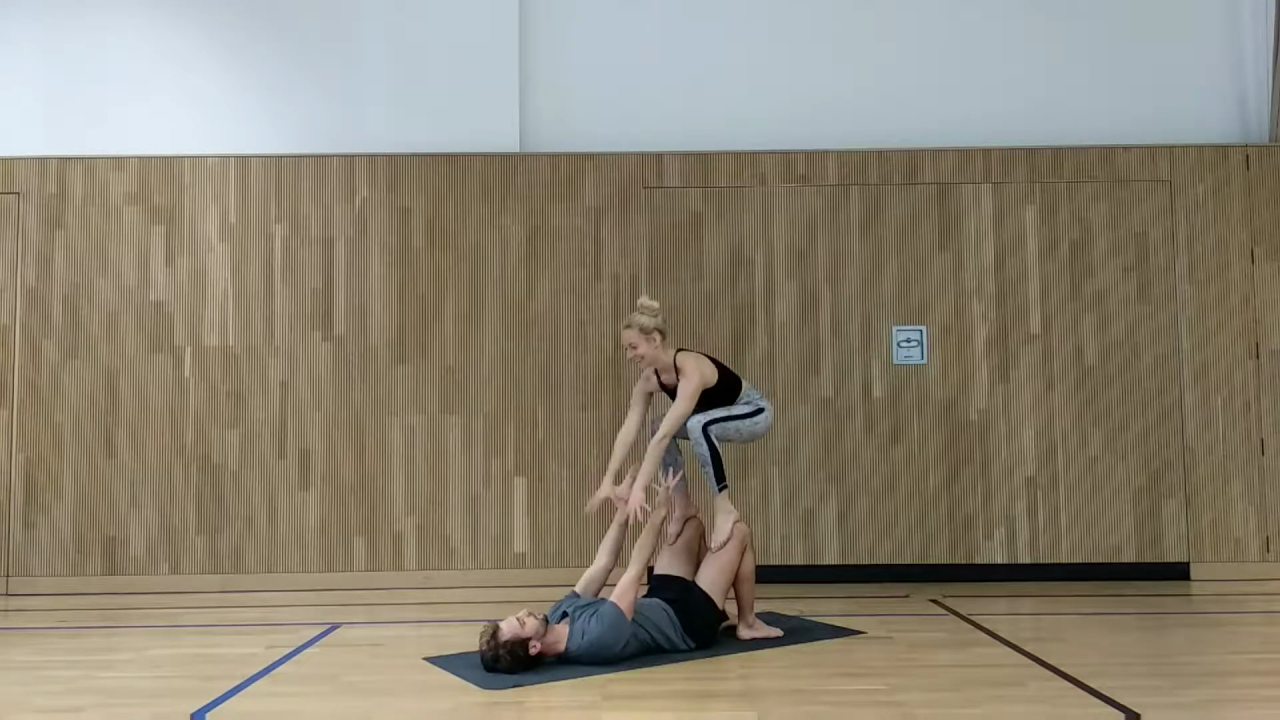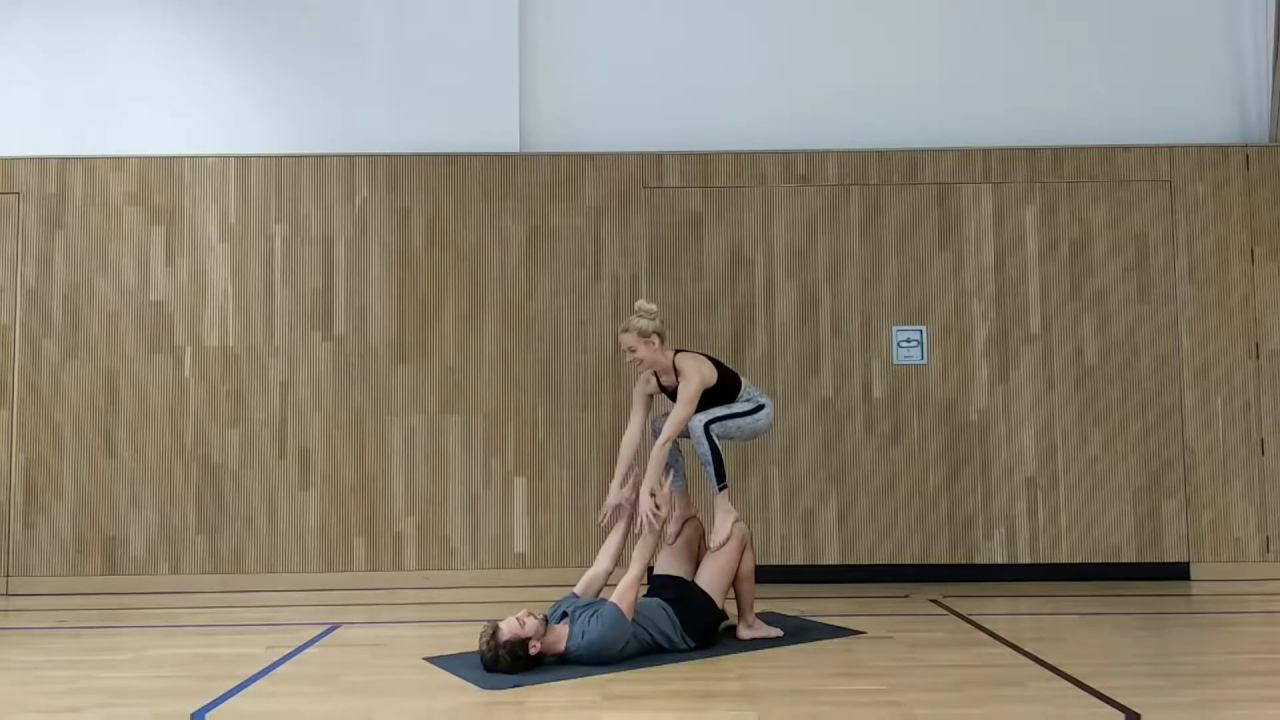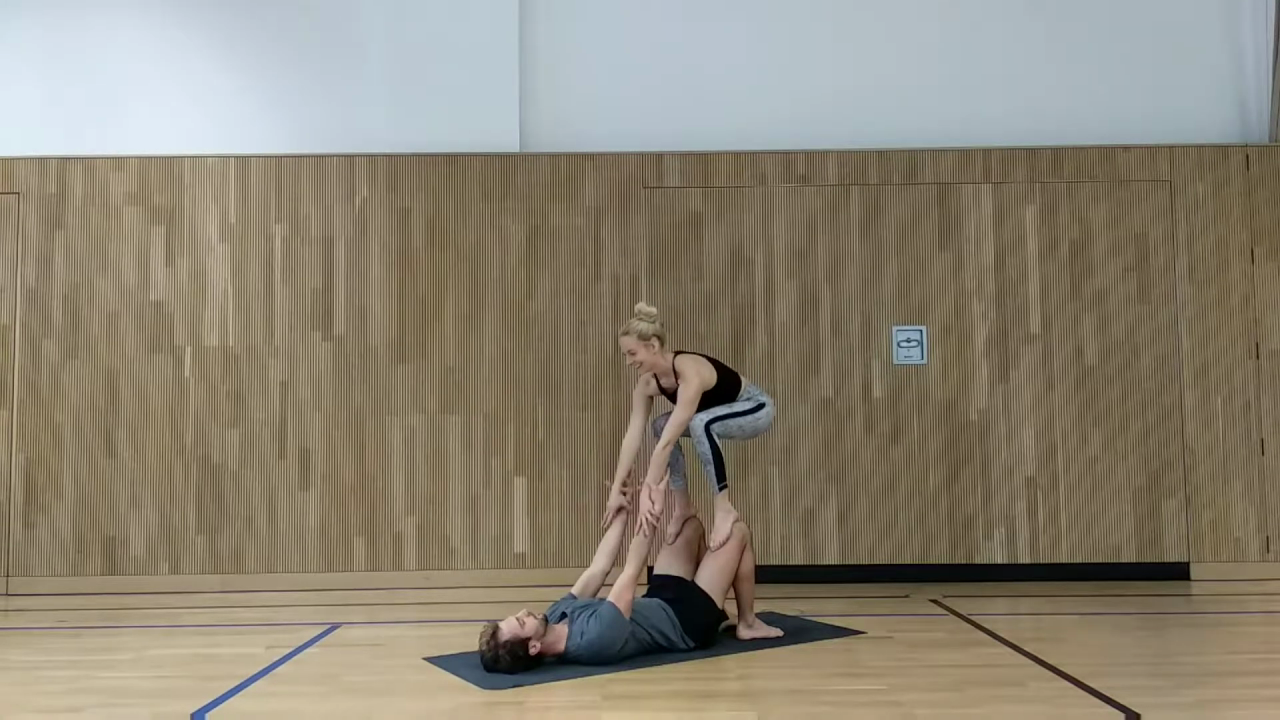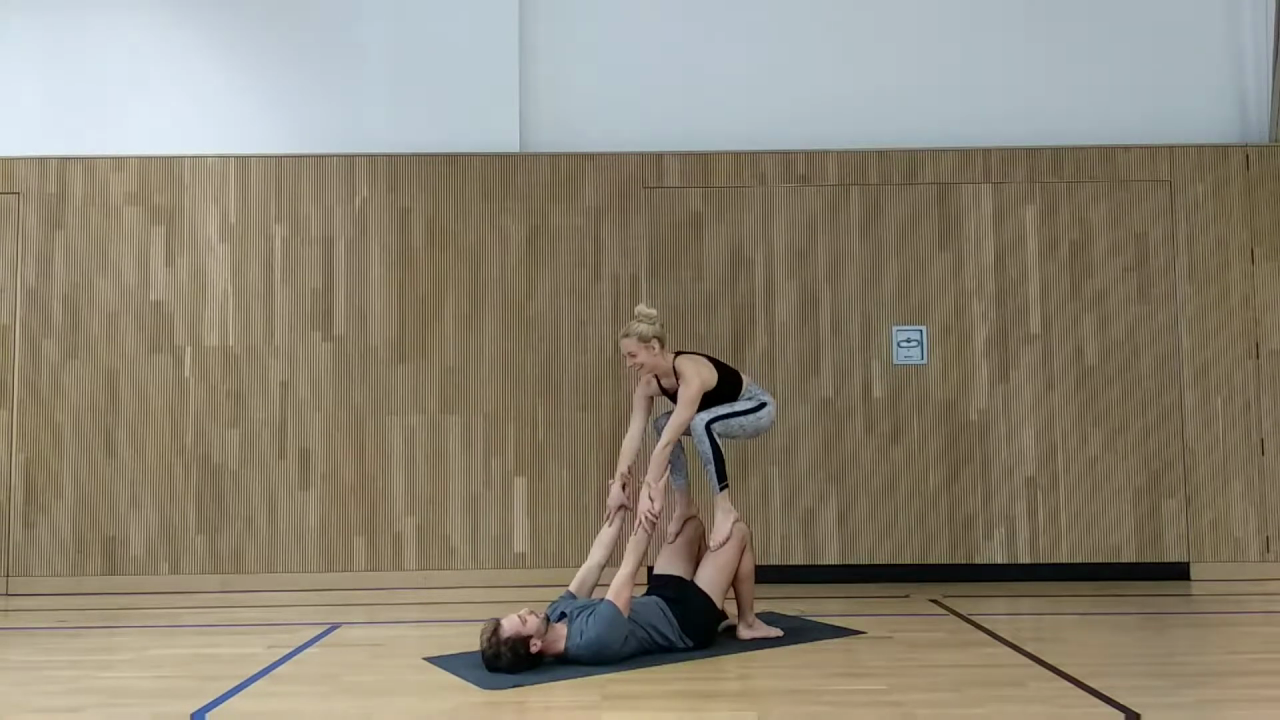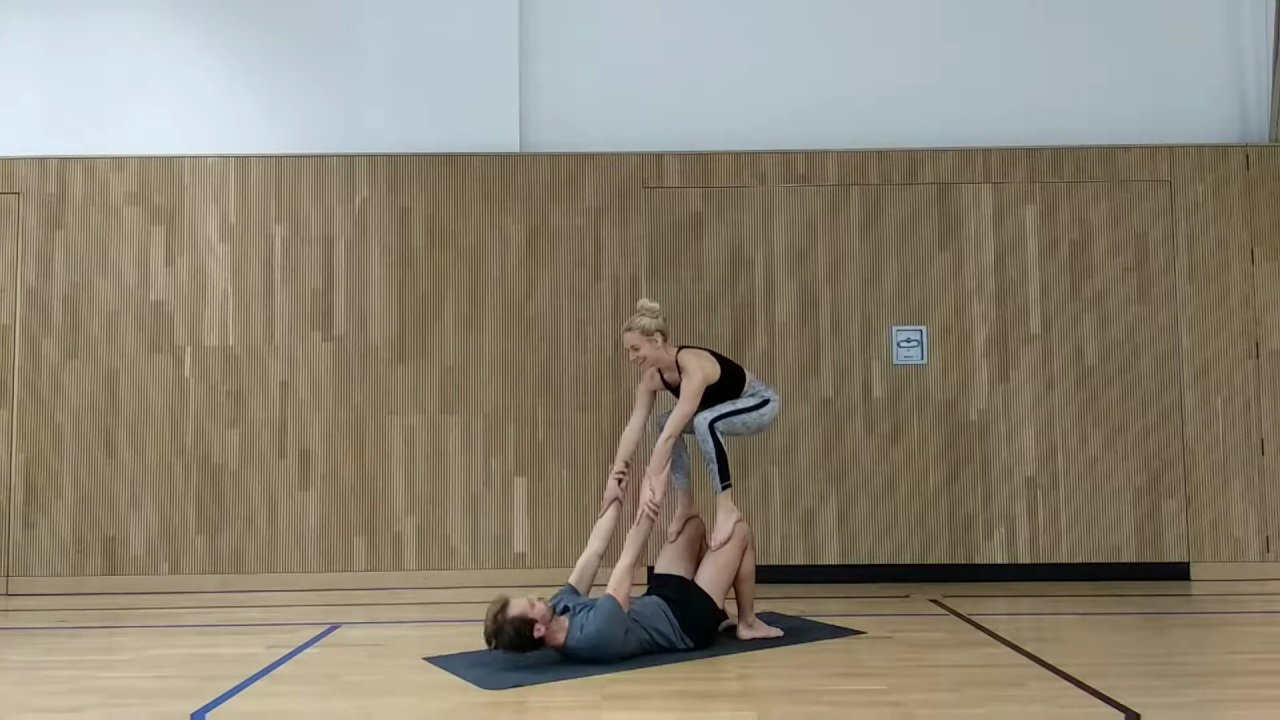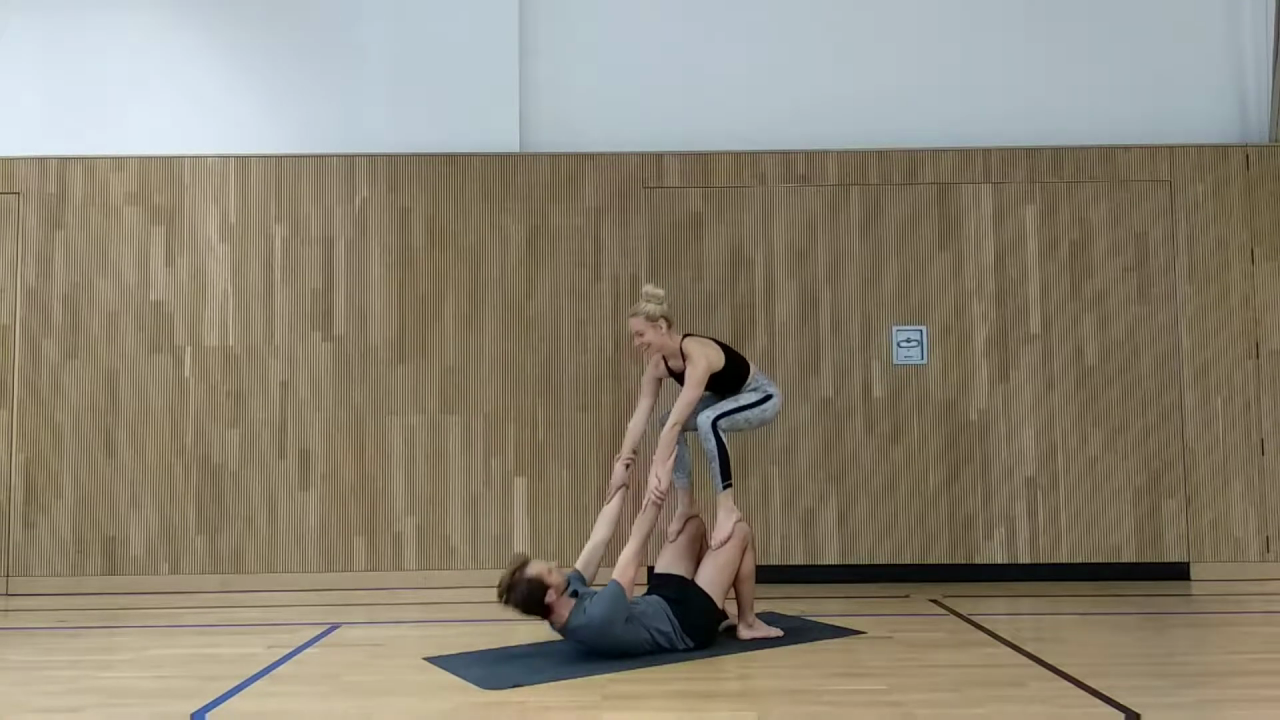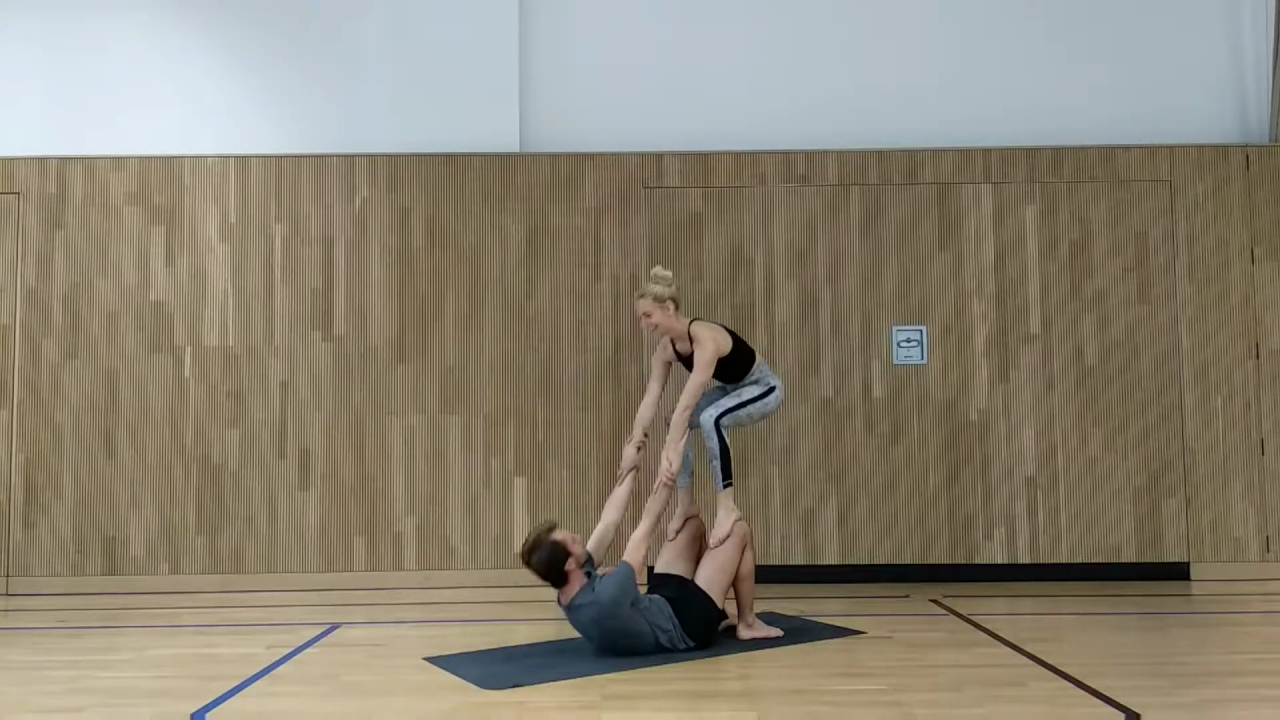
dt=0.2s
person 1, frame 1
left shoulder: (558, 617)
right shoulder: (597, 638)
left elbow: (600, 566)
right elbow: (634, 572)
left wrist: (623, 509)
right wrist: (659, 512)
left hip: (660, 604)
right hip: (689, 623)
left knee: (692, 524)
right knee: (739, 532)
left ankle: (719, 612)
right ankle: (748, 624)
person 1, frame 2
left shoulder: (558, 616)
right shoulder: (597, 639)
left elbow: (601, 567)
right elbow: (635, 572)
left wrist: (626, 512)
right wrist: (659, 514)
left hip: (661, 604)
right hip: (689, 623)
left knee: (692, 524)
right knee: (738, 532)
left ankle: (719, 613)
right ankle: (748, 623)
person 1, frame 3
left shoulder: (557, 617)
right shoulder: (595, 640)
left elbow: (599, 567)
right elbow: (631, 572)
left wrist: (622, 511)
right wrist: (650, 514)
left hip: (660, 604)
right hip: (688, 623)
left knee: (692, 525)
right knee: (738, 531)
left ankle: (717, 612)
right ankle: (748, 623)
person 1, frame 4
left shoulder: (556, 616)
right shoulder: (593, 640)
left elbow: (594, 562)
right elbow: (628, 570)
left wrist: (619, 509)
right wrist: (649, 511)
left hip: (658, 605)
right hip: (686, 624)
left knee: (693, 525)
right knee: (738, 532)
left ankle: (717, 613)
right ankle: (748, 624)
person 1, frame 5
left shoulder: (559, 609)
right shoulder: (593, 635)
left elbow: (593, 553)
right elbow: (627, 563)
left wrist: (614, 501)
right wrist: (650, 505)
left hip: (657, 605)
right hip: (686, 626)
left knee: (694, 525)
right knee: (739, 532)
left ankle: (717, 615)
right ankle: (748, 624)
person 1, frame 6
left shoulder: (565, 607)
right shoulder: (595, 619)
left elbow: (598, 540)
right elbow: (634, 550)
left wrist: (619, 486)
right wrist: (656, 496)
left hip: (659, 605)
right hip: (686, 627)
left knee: (694, 524)
right knee: (740, 532)
left ankle: (717, 615)
right ankle: (747, 624)
person 1, frame 7
left shoulder: (573, 587)
right shoulder: (605, 600)
left elbow: (609, 523)
right elbow: (643, 534)
left wrist: (631, 469)
right wrist: (666, 481)
left hip: (661, 606)
right hip: (687, 630)
left knee: (693, 524)
right knee: (739, 532)
left ankle: (718, 615)
right ankle: (748, 624)
person 2, frame 1
left shoulder: (691, 370)
right shoulder: (648, 380)
left elbow: (663, 436)
right elbow: (628, 430)
left wrist: (638, 488)
right wrist: (607, 482)
left hip: (754, 411)
right hip: (722, 412)
left knee: (698, 425)
right knee: (660, 428)
left ankle: (724, 509)
right ankle: (683, 506)
person 2, frame 2
left shoulder: (690, 371)
right shoulder: (647, 381)
left elbow: (666, 440)
right elbow: (632, 434)
left wrist: (646, 492)
right wrist: (615, 488)
left hip: (754, 408)
right hip: (722, 410)
left knee: (699, 424)
right knee: (659, 426)
left ankle: (724, 509)
right ankle: (682, 506)
person 2, frame 3
left shoulder: (690, 373)
right shoulder: (647, 383)
left elbow: (668, 442)
right elbow: (632, 436)
right wrist: (616, 489)
left hip: (755, 407)
right hip: (722, 410)
left knee: (701, 423)
right knee: (661, 426)
left ankle: (724, 509)
right ankle: (682, 507)
person 2, frame 4
left shoulder: (690, 374)
right shoulder: (648, 383)
left elbow: (667, 443)
right elbow: (633, 435)
right wrist: (616, 488)
left hip: (757, 406)
right hip: (726, 409)
left knee: (702, 423)
right knee: (662, 424)
left ankle: (724, 509)
right ankle: (683, 506)
person 2, frame 5
left shoulder: (693, 367)
right shoulder: (652, 377)
left elbow: (669, 435)
right elbow: (633, 427)
left hip: (759, 402)
right hip: (727, 404)
left knee: (705, 422)
right knee: (666, 422)
left ankle: (727, 509)
right ankle: (685, 506)
person 2, frame 6
left shoulder: (697, 355)
right shoulder: (657, 364)
left elbow: (676, 421)
right elbow: (639, 416)
right wrist: (621, 464)
left hip: (761, 395)
right hip: (727, 397)
left knee: (707, 421)
right knee: (669, 424)
left ankle: (727, 509)
right ankle: (686, 505)
person 2, frame 7
left shoulder: (704, 338)
right shoulder: (665, 348)
left elbow: (686, 404)
right elbow: (650, 399)
right wrist: (632, 446)
left hip: (763, 387)
right hip: (732, 388)
left knee: (710, 420)
right knee: (676, 425)
left ankle: (727, 508)
right ankle: (686, 504)
